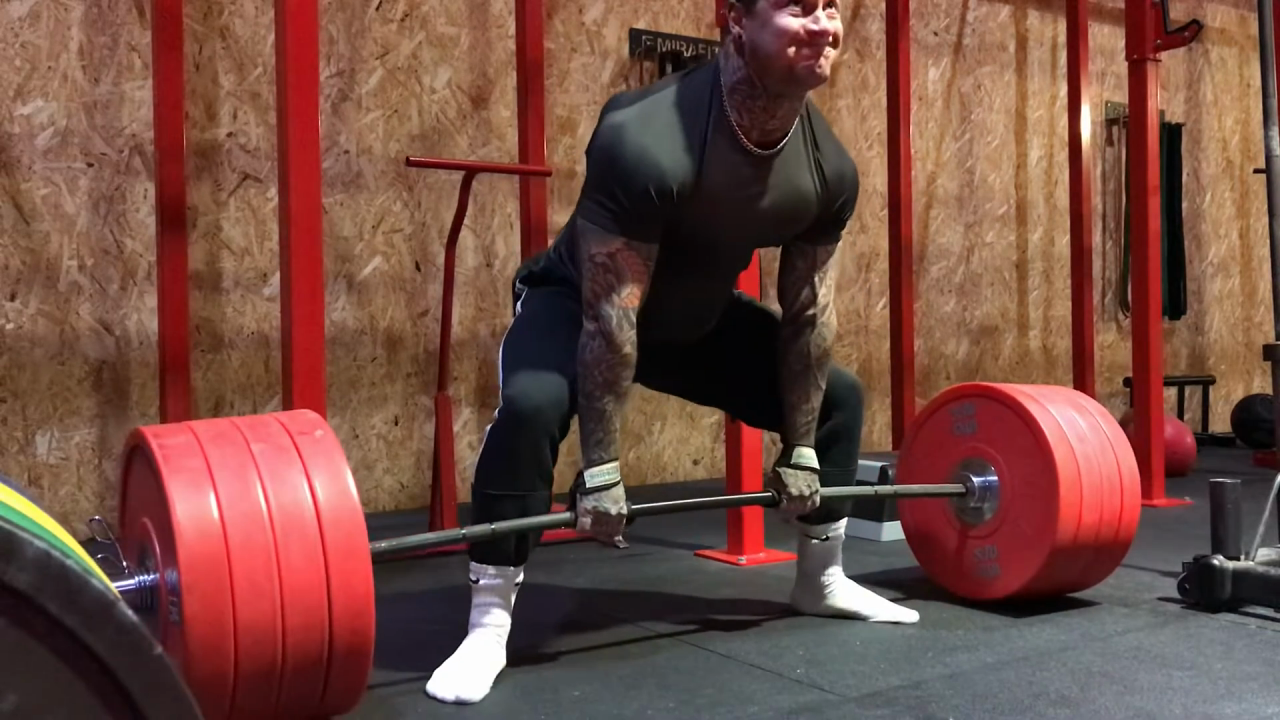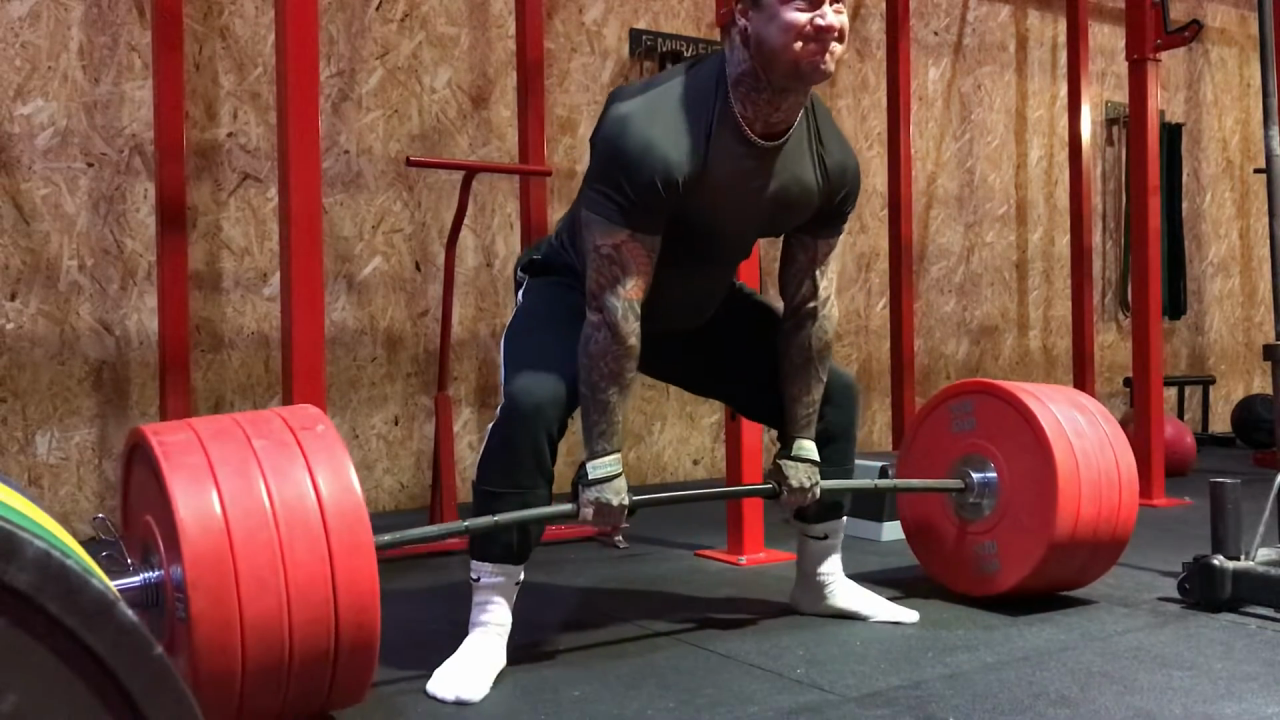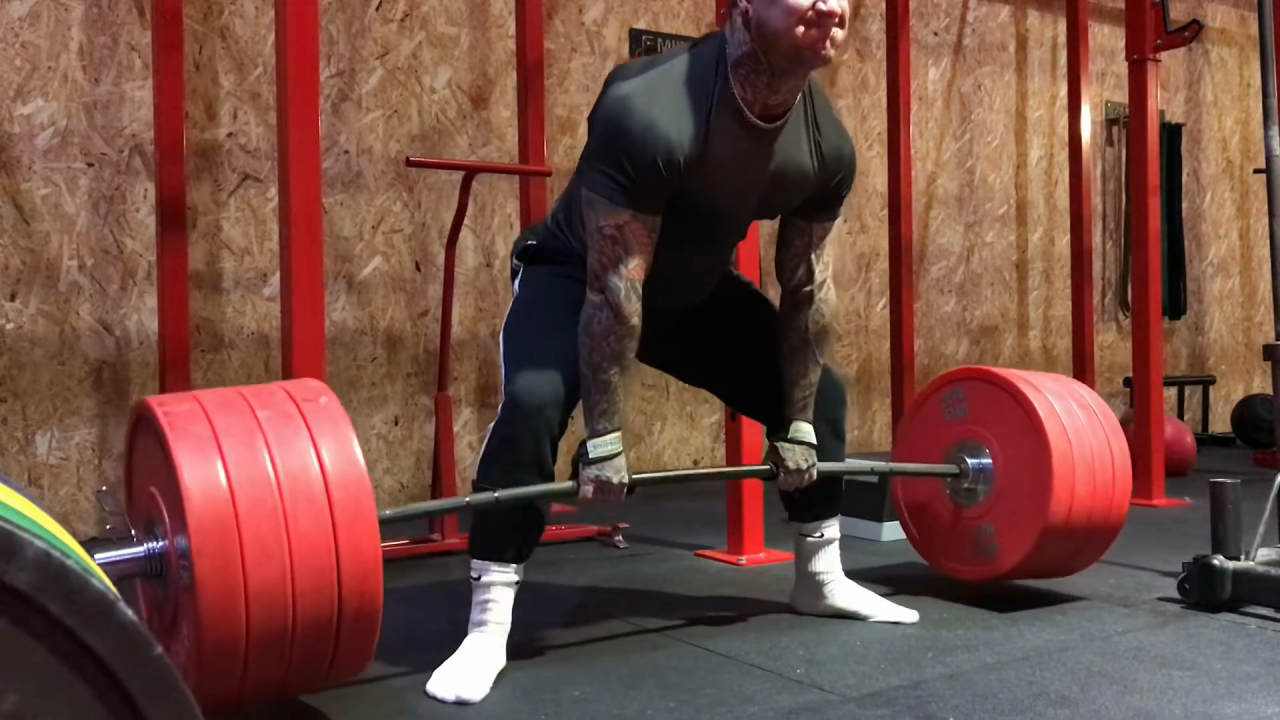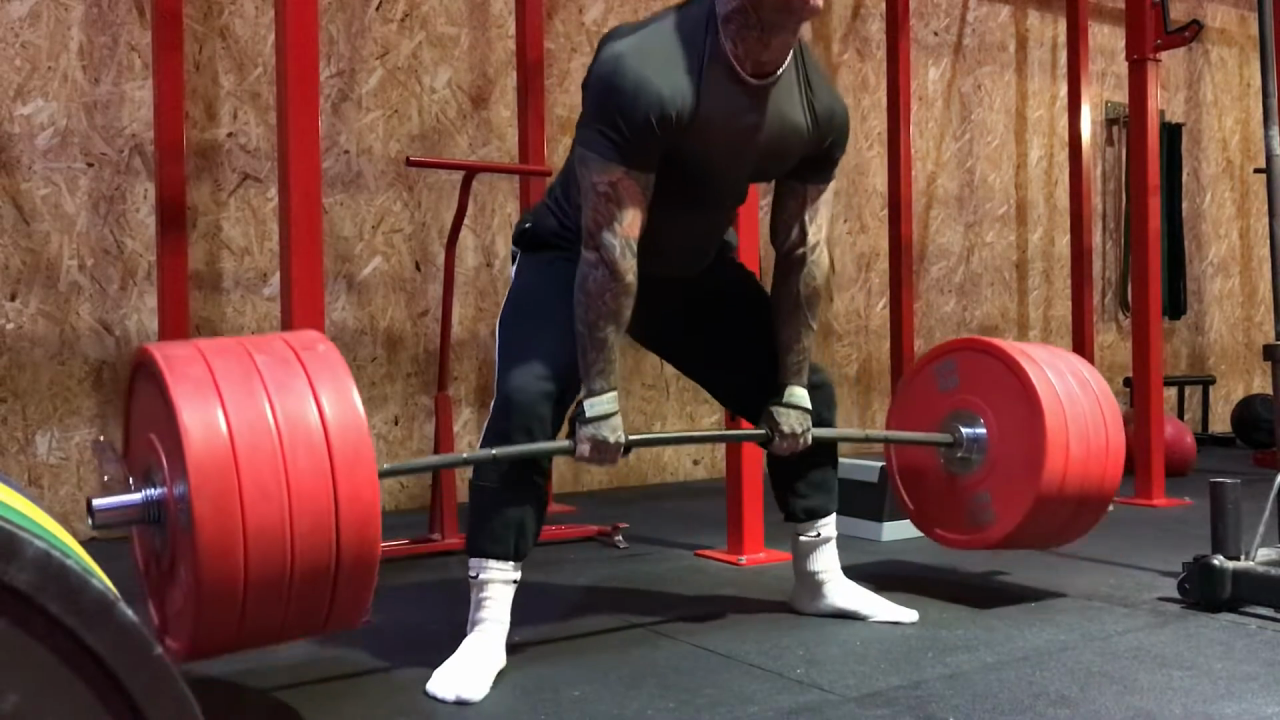
dt=0.3s
person 1, frame 1
left shoulder: (828, 168)
right shoulder: (646, 139)
left elbow: (808, 314)
right elbow: (610, 317)
left wrist: (801, 452)
right wrist: (602, 473)
left hip: (700, 315)
right hip: (579, 301)
left knee: (838, 395)
right knee: (533, 405)
left ankle: (822, 580)
right ankle: (488, 625)
person 1, frame 2
left shoulder: (831, 160)
right shoulder: (651, 131)
left elbow: (810, 306)
right elbow: (614, 310)
left wrist: (801, 445)
right wrist: (604, 463)
left hip: (701, 302)
right hip: (578, 289)
left knee: (831, 392)
right knee: (534, 403)
left ankle: (821, 578)
right ankle: (489, 625)
person 1, frame 3
left shoulder: (826, 144)
right shoulder: (651, 111)
left elbow: (807, 289)
right elbow: (613, 290)
left wrist: (798, 428)
right wrist: (605, 443)
left hip: (697, 287)
right hip: (574, 273)
left knee: (820, 395)
right knee: (535, 401)
left ankle: (821, 579)
right ankle: (489, 626)
person 1, frame 4
left shoulder: (820, 107)
right shoulder: (645, 70)
left elbow: (802, 253)
right elbow: (609, 248)
left wrist: (790, 391)
right wrist: (600, 400)
left hip: (696, 265)
right hip: (572, 254)
left knee: (808, 393)
right knee: (527, 399)
left ankle: (820, 578)
right ankle: (487, 625)
